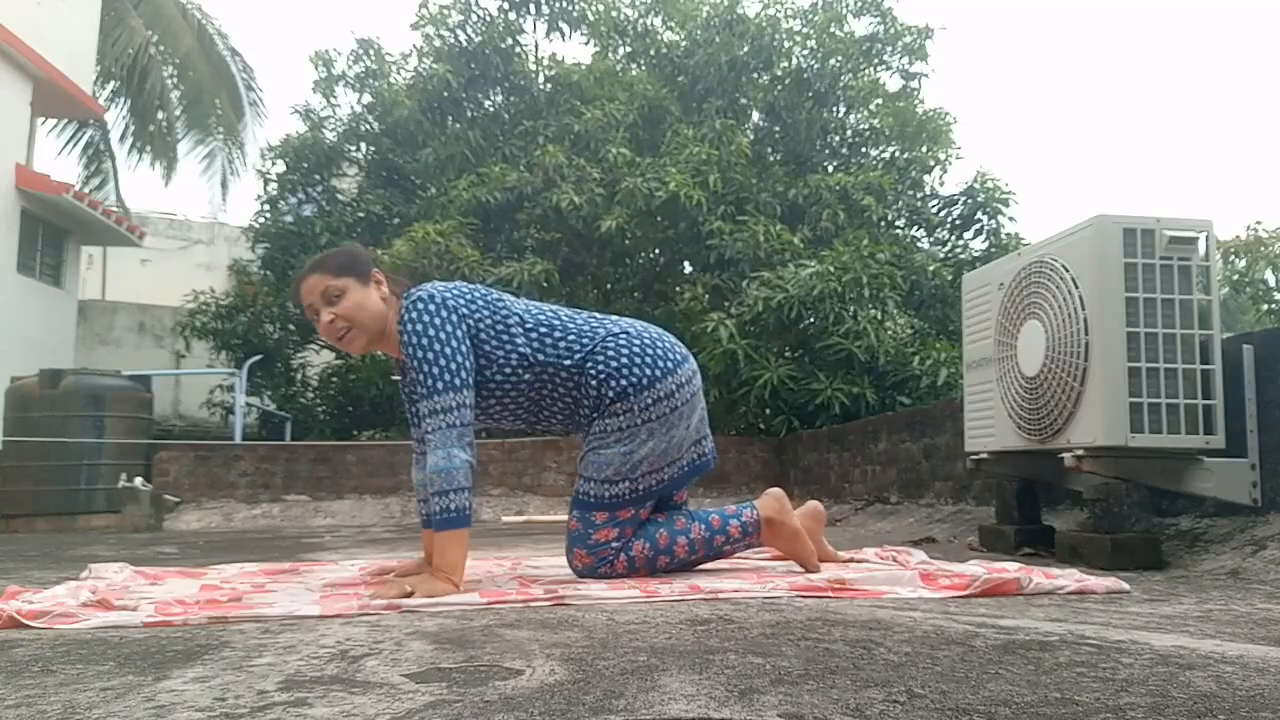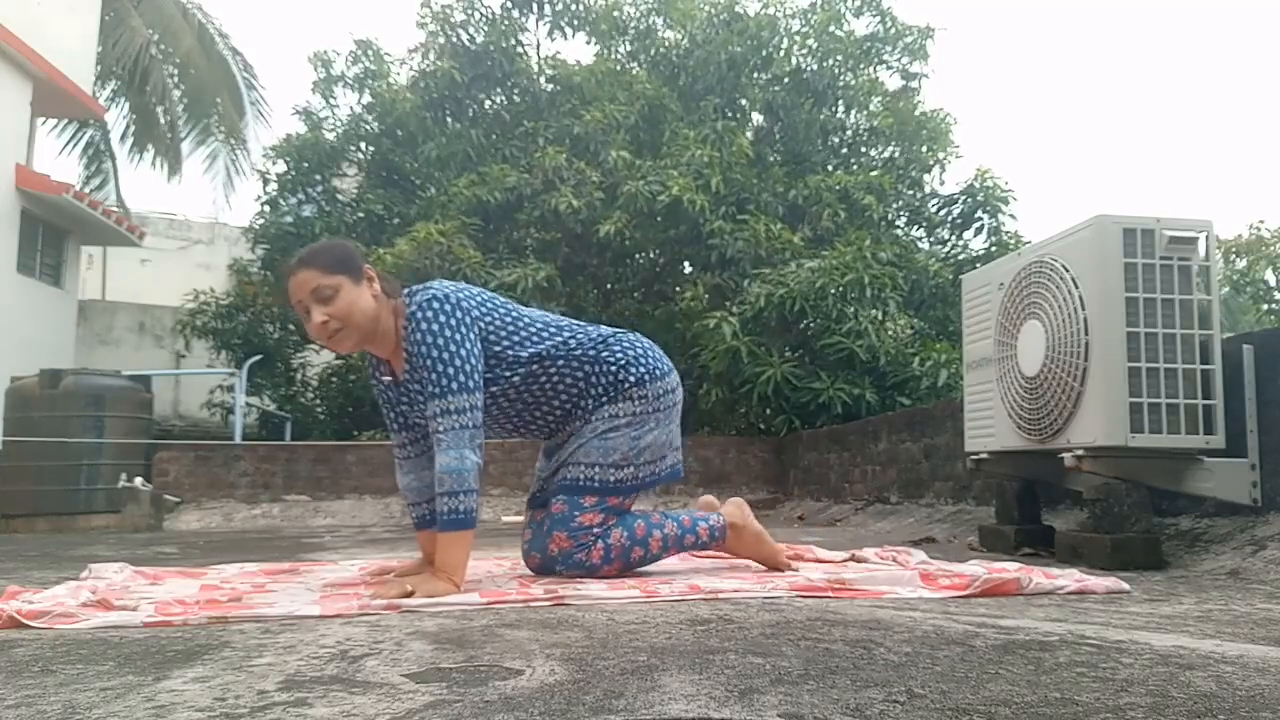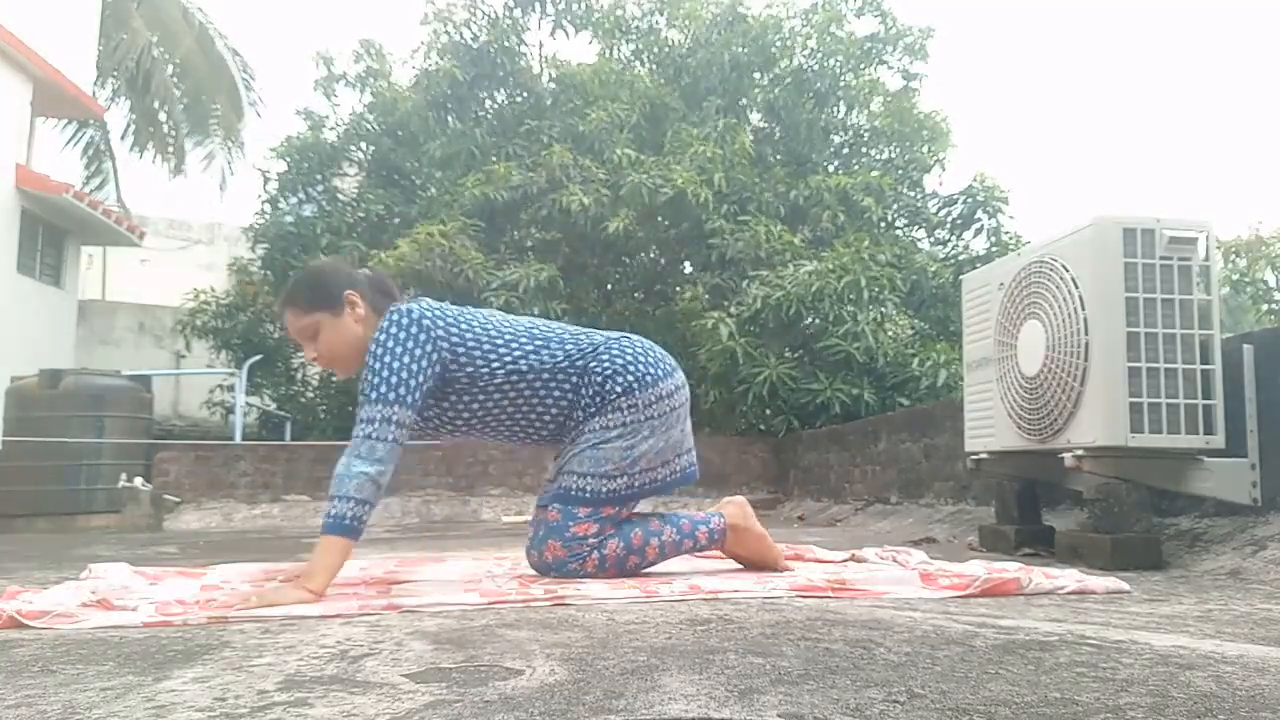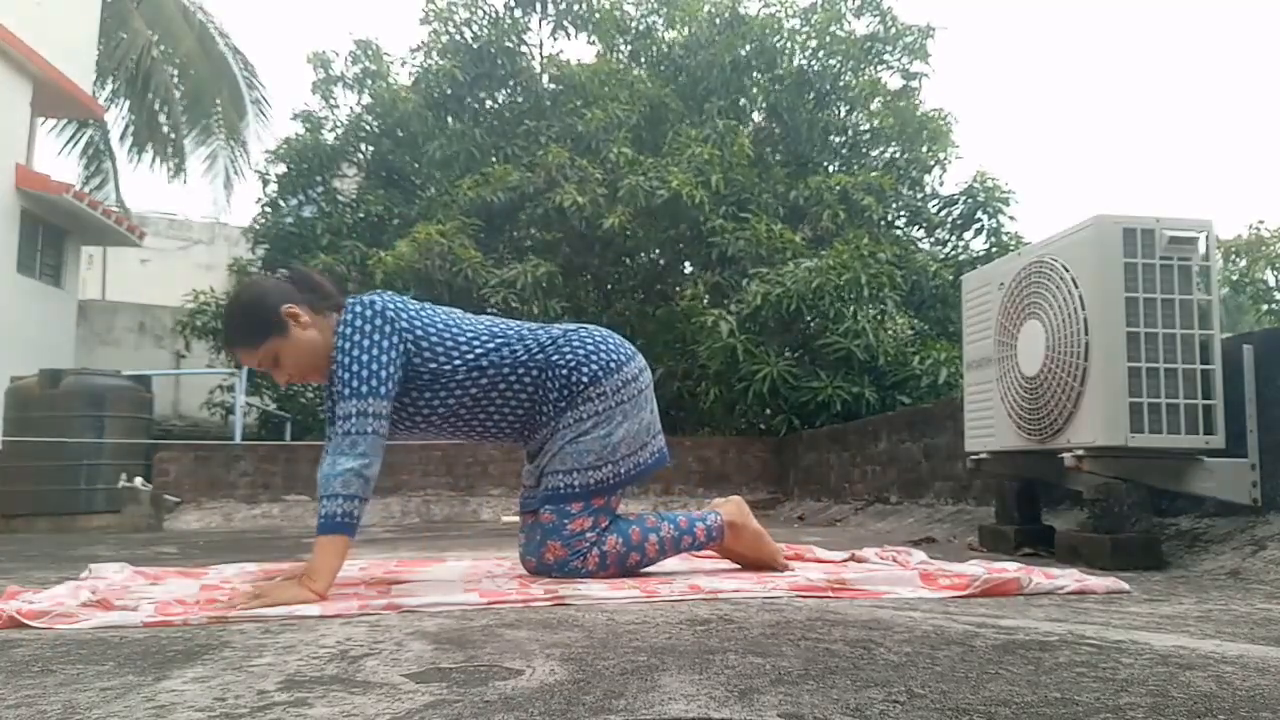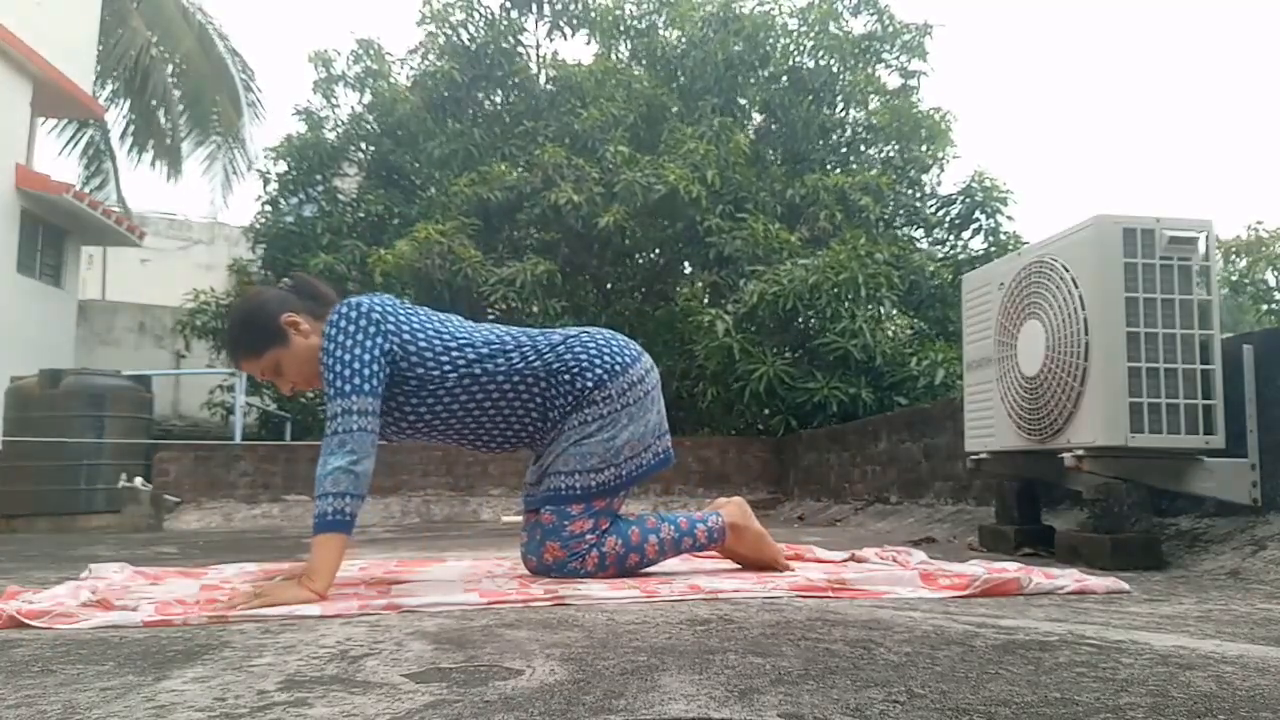
dt=1s
person 1, frame 1
left shoulder: (425, 309)
right shoulder: (408, 356)
left elbow: (450, 440)
right elbow: (428, 452)
left wrist: (446, 574)
right wrist: (431, 558)
left hip: (640, 379)
right hip: (645, 381)
left knee: (596, 554)
right knee: (654, 530)
left ankle: (764, 517)
right ankle: (797, 525)
person 1, frame 2
left shoulder: (434, 310)
right shoulder: (384, 365)
left elbow: (458, 440)
right elbow: (413, 457)
left wrist: (447, 576)
right wrist: (430, 557)
left hip: (632, 386)
right hip: (581, 416)
left knee: (568, 549)
right knee: (542, 553)
left ankle: (725, 526)
right ankle: (695, 520)
person 1, frame 3
left shoulder: (403, 327)
right shoulder: (386, 366)
left elbow: (371, 456)
right elbow: (367, 457)
left wrist: (312, 583)
right wrist: (317, 567)
left hip: (633, 389)
right hip: (609, 404)
left knee: (562, 553)
right knee: (554, 547)
left ankle: (724, 525)
right ankle: (718, 524)
person 1, frame 4
left shoulder: (365, 320)
right shoulder: (342, 373)
left elbow: (358, 452)
right elbow: (340, 459)
left wrist: (314, 582)
right wrist: (311, 567)
left hip: (596, 380)
right hip: (566, 404)
left knee: (561, 555)
right knee: (541, 555)
left ankle: (722, 524)
right ankle: (711, 521)
person 1, frame 5
left shoulder: (353, 322)
right shoulder: (361, 350)
left elbow: (348, 451)
right elbow: (347, 452)
left wrist: (315, 582)
right wrist: (314, 565)
left hip: (604, 380)
right hip: (583, 396)
left knee: (561, 554)
right knee: (544, 553)
left ankle: (725, 526)
right ankle: (713, 519)
